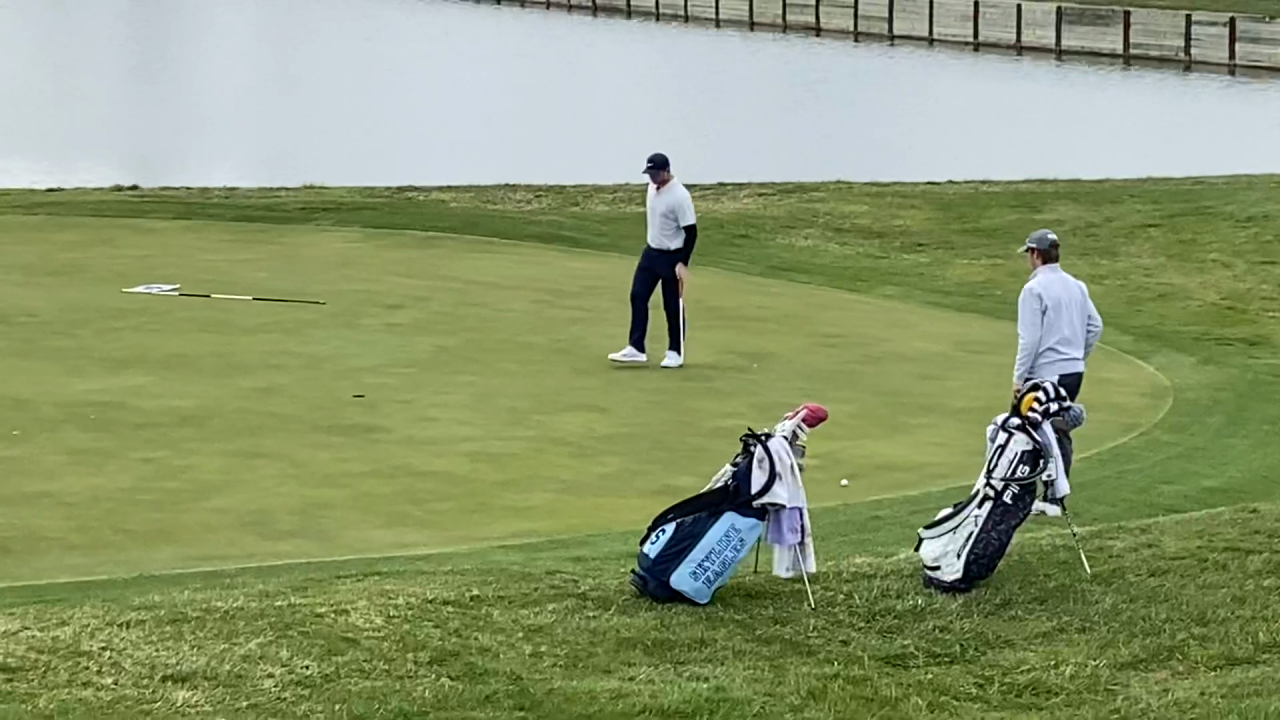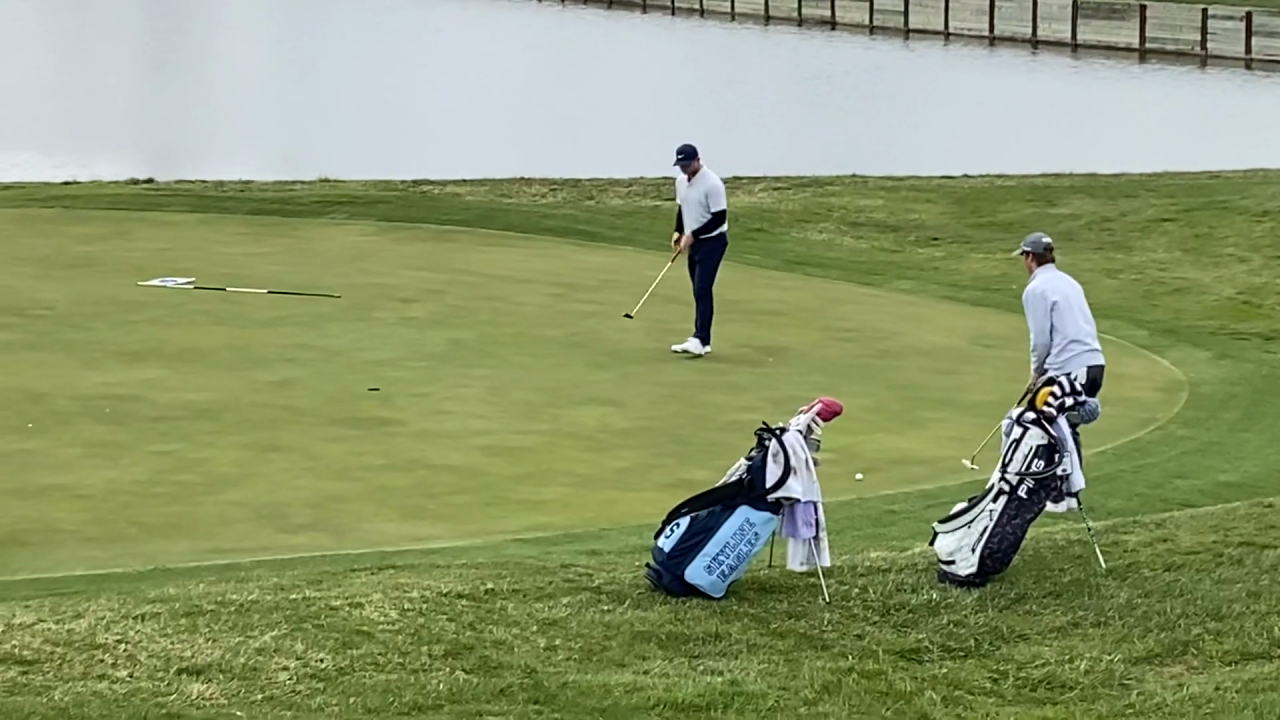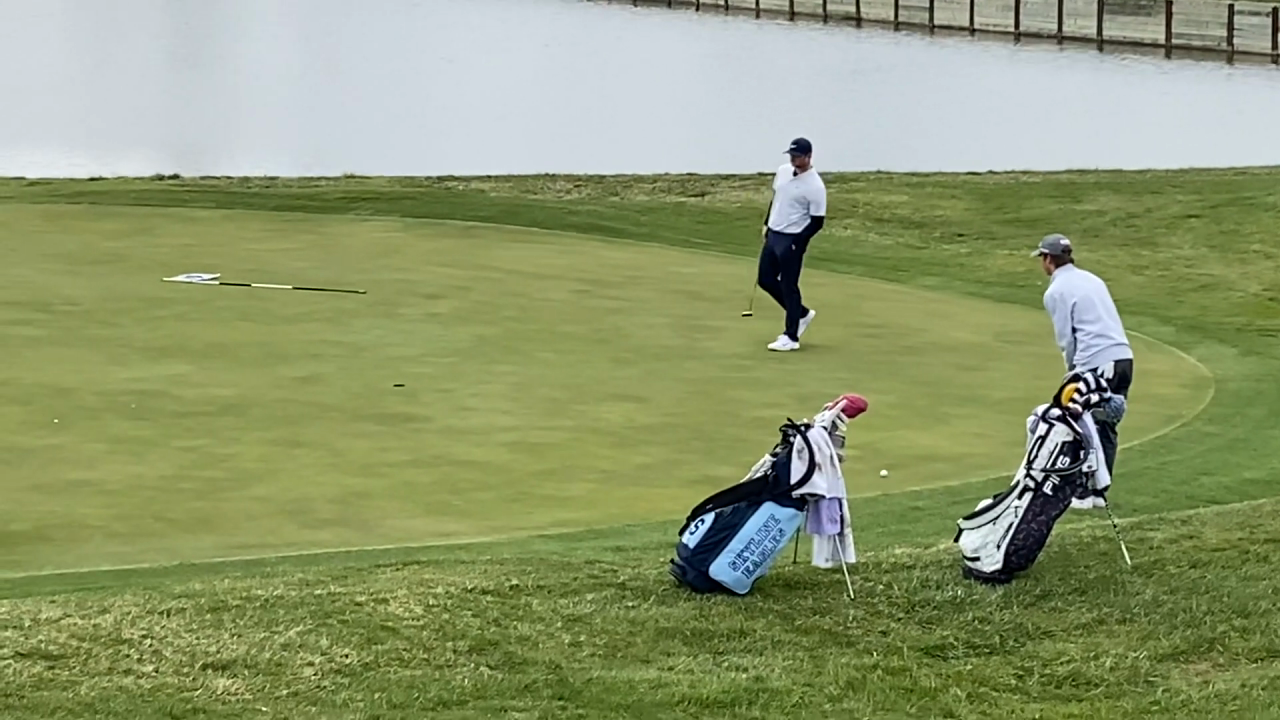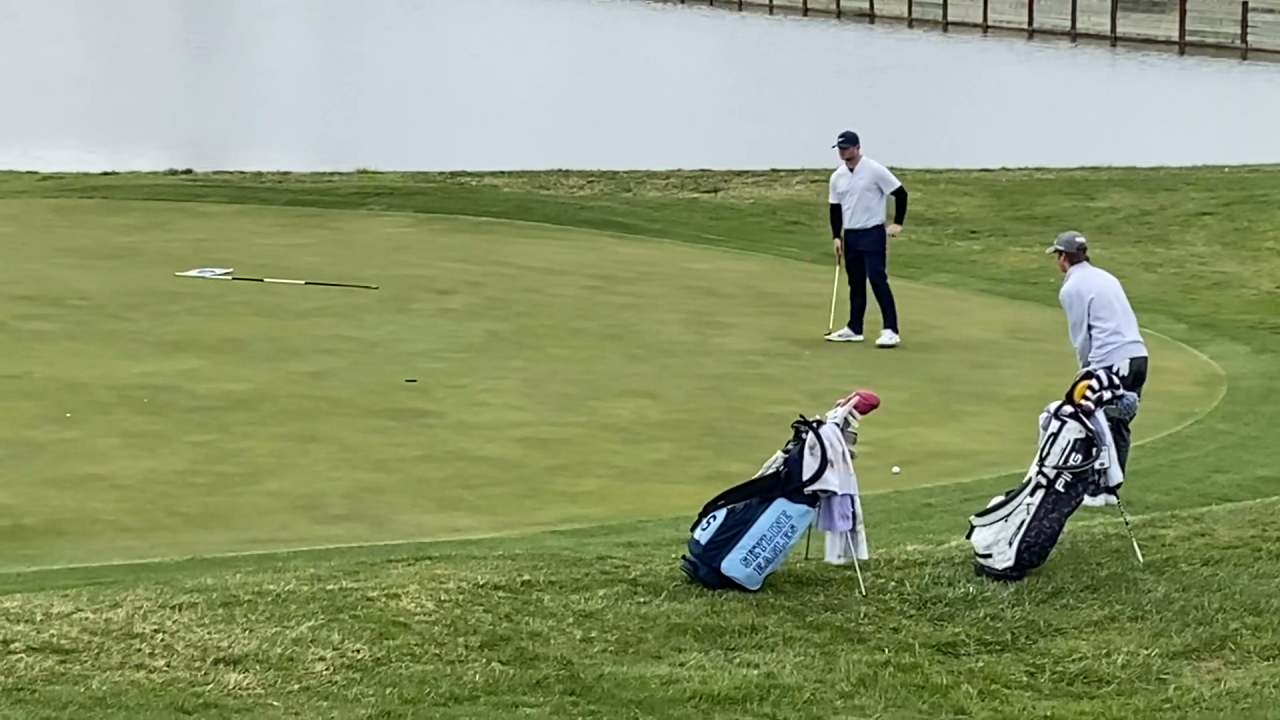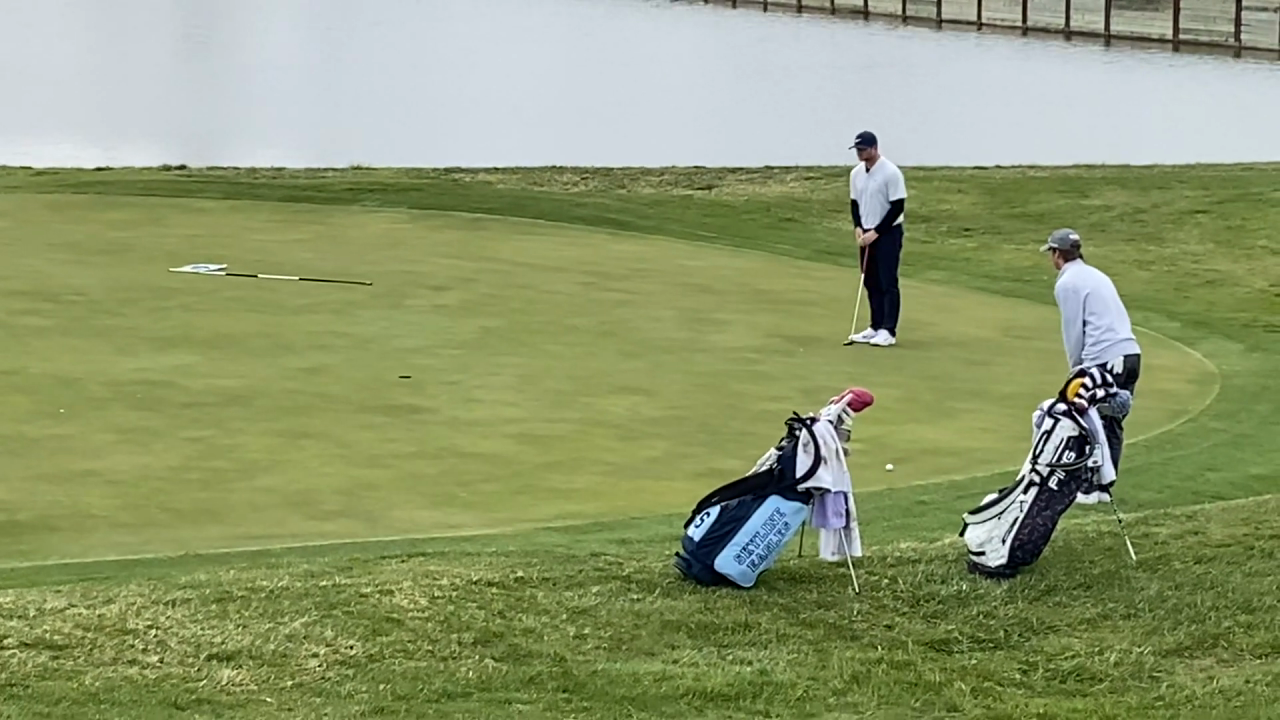
dt=1s
person 1, frame 1
left shoulder: (1034, 288)
right shoulder: (1077, 286)
left elbow: (1029, 339)
right elbow: (1095, 326)
left wrist: (1018, 377)
left hip: (1043, 376)
right hip: (1072, 372)
right knee: (1060, 434)
person 1, frame 2
left shoulder: (1035, 289)
right shoulder: (1069, 282)
left elbow: (1041, 338)
left wrist: (1036, 371)
right wrist: (1044, 368)
left hip: (1068, 367)
right hip: (1093, 363)
right knee: (1069, 427)
person 1, frame 3
left shoulder: (1056, 291)
right shoulder: (1091, 279)
left elbow: (1066, 338)
left wrist: (1074, 370)
left hip: (1095, 364)
right hip: (1123, 358)
right knee: (1106, 428)
left ankle: (1083, 493)
right ankle: (1098, 491)
person 1, frame 4
left shoulder: (1072, 288)
right shoulder: (1105, 277)
left elbow: (1081, 336)
left wrist: (1086, 368)
left hip: (1110, 362)
right hip: (1138, 356)
right knee: (1119, 426)
left ankle: (1095, 491)
right ankle: (1110, 488)
person 1, frame 5
left shoulder: (1066, 283)
right shoulder: (1095, 275)
left elbow: (1073, 331)
left wrist: (1075, 367)
right wrist: (1082, 365)
left hip: (1103, 360)
right hip: (1130, 354)
right knee: (1112, 424)
left ankle: (1088, 489)
right ankle: (1103, 487)
person 2, frame 1
left shoulder: (680, 196)
right shoulder: (652, 187)
left elbow: (691, 232)
left wrist: (683, 263)
left hip: (672, 256)
right hip: (651, 252)
left knee: (672, 305)
right knee: (638, 296)
left ankle: (675, 352)
right ankle: (636, 349)
person 2, frame 2
left shoulder: (712, 183)
right shoulder: (681, 180)
left elbow: (720, 218)
left wrist: (693, 235)
right wrist: (678, 231)
left hip: (712, 242)
right hip: (695, 242)
left knee: (702, 289)
right knee: (699, 290)
left ankle: (699, 339)
right ankle: (702, 340)
person 2, frame 3
left shoulder: (815, 186)
right shoulder: (783, 171)
left elbow: (817, 222)
left wrist: (797, 243)
right wrist: (767, 223)
left hip: (792, 240)
right hip: (773, 235)
left knee: (788, 287)
right knee: (765, 280)
left ankle: (790, 336)
right ankle: (801, 314)
person 2, frame 4
left shoulder: (876, 170)
right shoulder: (837, 176)
left elbow: (901, 194)
right elbow: (835, 208)
left wrist: (898, 222)
right wrist: (837, 236)
left hip: (873, 234)
right hip: (850, 235)
left knee: (877, 280)
right knee: (855, 283)
left ankle: (891, 329)
right ankle: (854, 329)
person 2, frame 5
left shoulder: (891, 172)
right shoulder: (856, 173)
left elbow: (898, 207)
left wrist: (876, 232)
right wrist: (858, 227)
left hip: (888, 234)
right hip: (868, 235)
left knee: (888, 283)
right knee: (871, 283)
left ankle: (888, 331)
right ankle: (876, 327)
